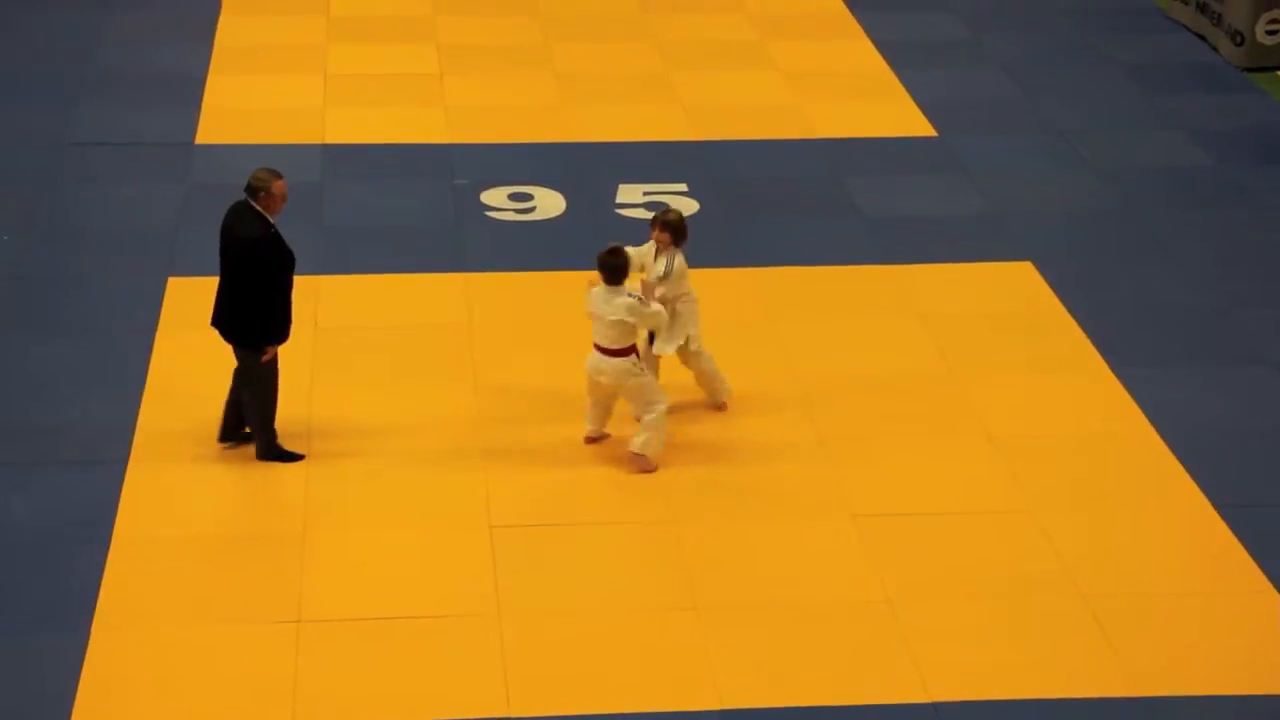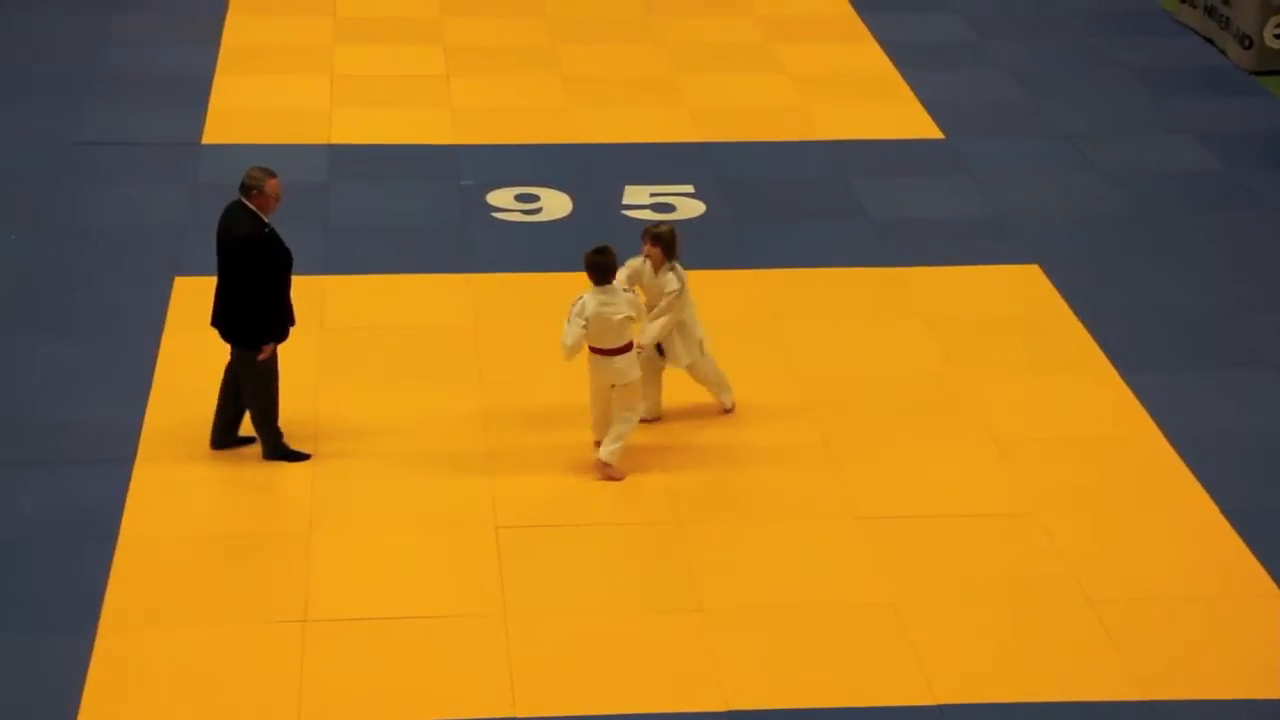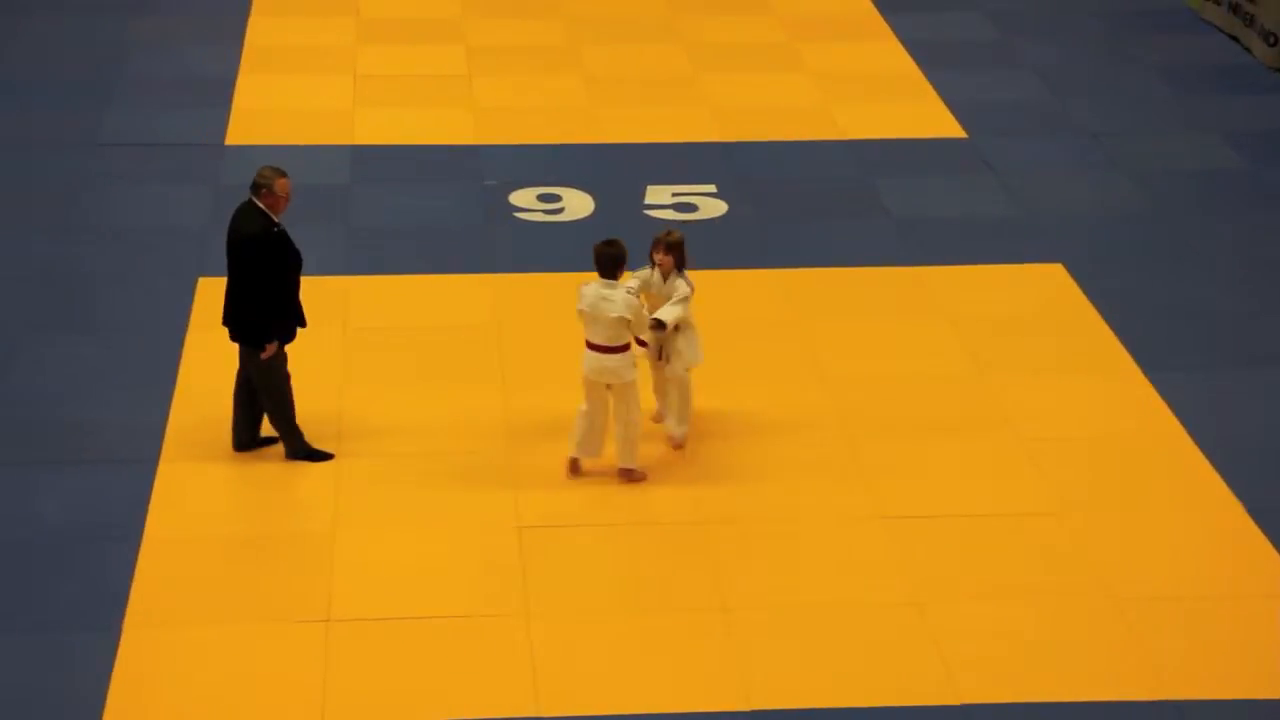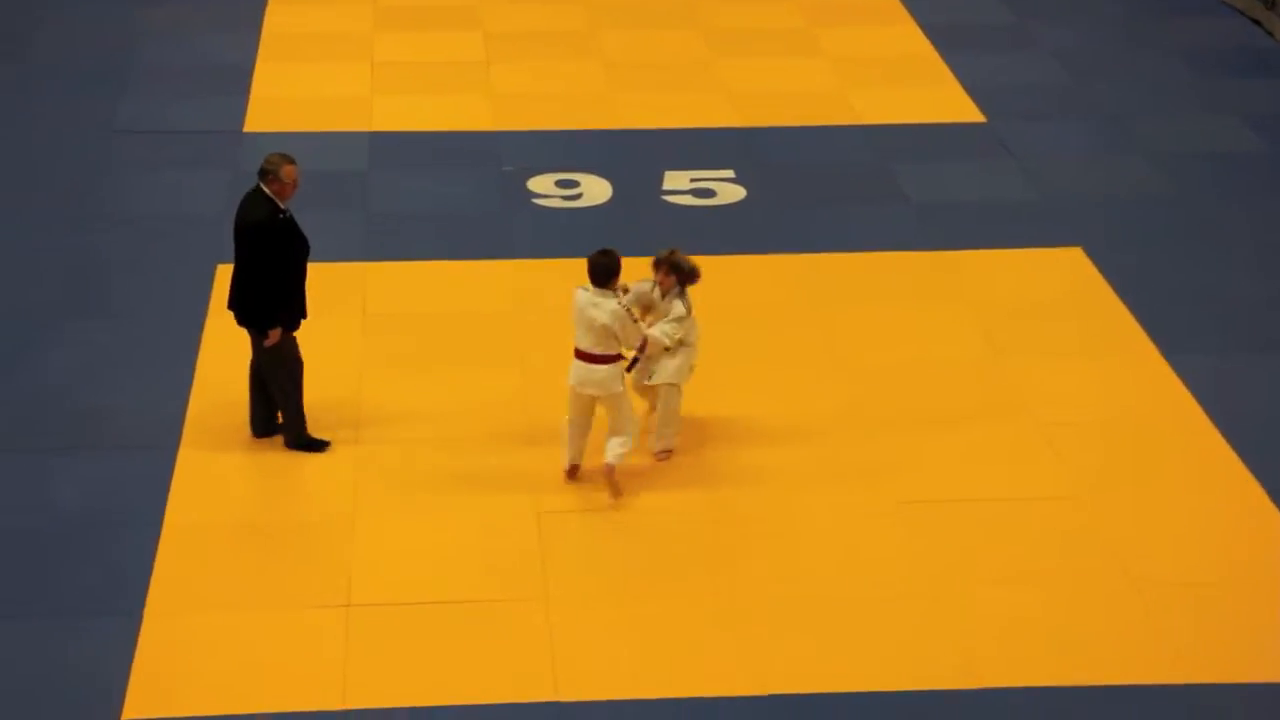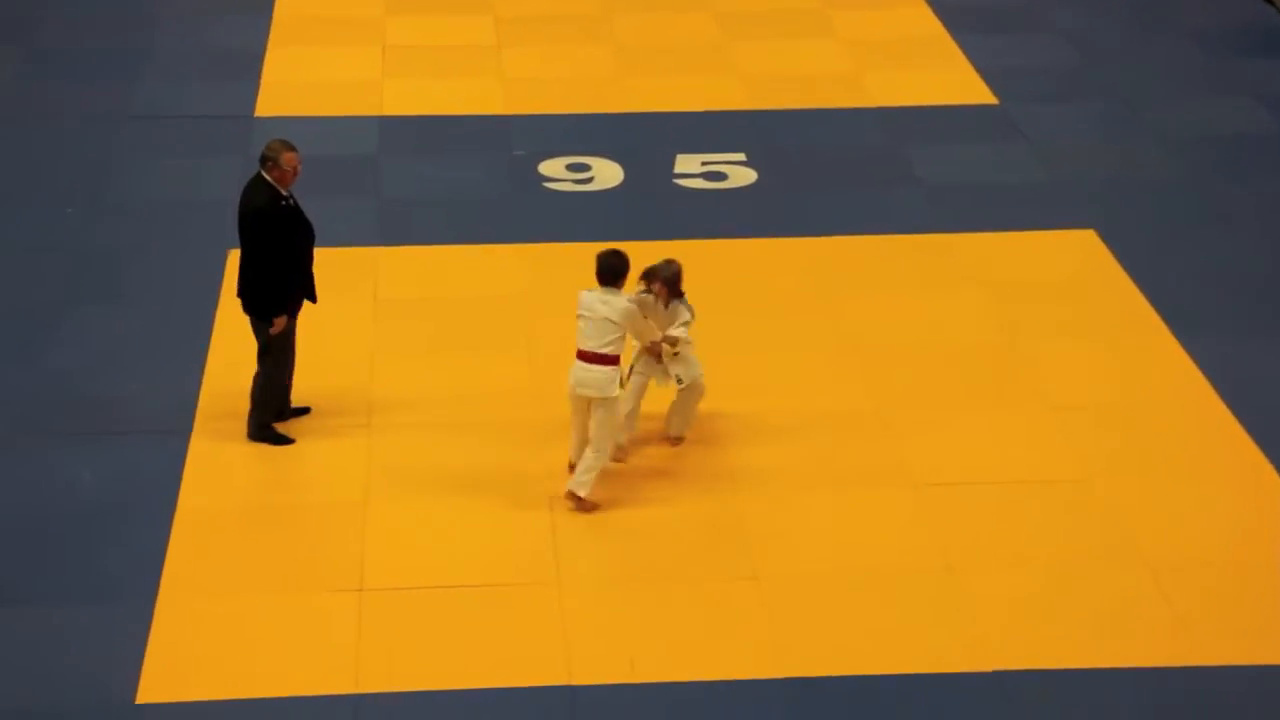
dt=0.2s
person 1, frame 1
left shoulder: (238, 211)
right shoulder: (258, 237)
right elbow: (260, 292)
right wrist: (270, 337)
left hip: (237, 313)
right hip: (251, 322)
left knee: (248, 374)
right knee: (261, 380)
left ankle: (232, 429)
right ankle: (266, 445)
person 1, frame 2
left shoulder: (235, 211)
right shoulder: (250, 234)
right elbow: (254, 290)
right wrist: (266, 336)
left hip: (237, 314)
right hip: (249, 321)
left knee: (239, 373)
right knee: (261, 381)
left ankle: (223, 434)
right ankle: (273, 445)
person 1, frame 3
left shoulder: (248, 212)
right shoulder: (257, 233)
right elbow: (259, 289)
right wrist: (269, 335)
left hip: (249, 316)
right hip: (258, 321)
left knee: (252, 377)
right knee: (274, 381)
left ankle: (245, 436)
right ankle: (295, 445)
person 1, frame 4
left shoulder: (258, 200)
right shoulder: (263, 219)
right elbow: (264, 275)
right wrist: (273, 321)
left hip: (259, 303)
right hip: (266, 308)
left knee: (265, 363)
right knee: (286, 366)
left ankle: (263, 423)
right ankle: (295, 433)
person 1, frame 5
left shoulder: (267, 187)
right shoulder: (262, 205)
right elbow: (264, 262)
right wrist: (277, 309)
left hip: (276, 290)
right hip: (269, 296)
left knee: (277, 352)
right knee: (276, 356)
left ankle: (278, 407)
right ankle: (260, 424)
person 2, frame 1
left shoulder: (594, 296)
right shoulder: (632, 302)
right elbow: (658, 320)
right wrist: (649, 298)
left hip: (597, 361)
right hip: (624, 367)
left knee: (600, 398)
right knee: (655, 405)
left ankle: (594, 432)
right ankle: (640, 453)
person 2, frame 2
left shoulder: (583, 303)
right shoulder: (629, 297)
left elbow: (572, 341)
right elbow: (639, 318)
left wrist: (567, 352)
left hip: (598, 363)
right hip: (625, 364)
left knee: (600, 403)
right knee: (626, 413)
left ankle: (602, 438)
right ankle: (605, 460)
person 2, frame 3
left shoulder: (585, 292)
right shoulder: (629, 300)
right elbow: (641, 329)
left hip: (592, 360)
right hip: (620, 363)
left knee: (591, 410)
right knee: (628, 416)
left ankle: (576, 458)
right ankle: (627, 466)
person 2, frame 4
left shoulder: (578, 296)
right shoulder: (619, 310)
right elbow: (635, 343)
right wrist: (638, 322)
left hip: (580, 369)
right hip: (607, 374)
left knee: (577, 419)
right knee: (622, 427)
left ankle: (572, 465)
right ankle: (611, 464)
person 2, frame 5
left shoulder: (583, 298)
right shoulder: (628, 308)
right elbow: (650, 338)
right wrist: (656, 345)
left hip: (580, 371)
right hip: (605, 377)
left knee: (581, 422)
right knee: (601, 440)
left ankle: (577, 461)
right ankle: (578, 491)
person 3, frame 1
left shoulder: (672, 262)
right shoulder: (652, 248)
left elbow: (653, 291)
right elbow: (635, 256)
left hip: (678, 312)
left knee: (693, 357)
right knee: (649, 356)
left ankle: (719, 394)
person 3, frame 2
left shoulder: (675, 277)
right shoulder: (642, 264)
left elbow: (670, 312)
right elbow: (624, 275)
left wrist: (647, 337)
left hip: (678, 323)
right hip: (655, 320)
left knee: (698, 364)
right knee: (648, 362)
left ankle: (725, 397)
right ankle: (650, 409)
person 3, frame 3
left shoulder: (683, 285)
right shoulder: (647, 274)
left elbow: (674, 311)
right elbow: (631, 288)
left wrist: (655, 324)
left hip: (678, 332)
right hip: (654, 327)
left knee: (679, 377)
right knee: (659, 374)
left ankle: (678, 428)
right ankle: (665, 407)
person 3, frame 4
left shoulder: (681, 305)
right shoulder: (650, 289)
left elbow: (666, 334)
right elbow: (632, 298)
left hip: (678, 347)
right hip: (656, 342)
left knee: (668, 390)
right knee: (640, 382)
left ankle: (663, 444)
right ankle: (655, 402)
person 3, frame 5
left shoulder: (683, 310)
right shoulder: (645, 298)
left elbow: (677, 340)
left hip: (675, 350)
left knee: (694, 387)
right knee: (635, 388)
left ankle: (676, 430)
right ankle: (620, 441)
